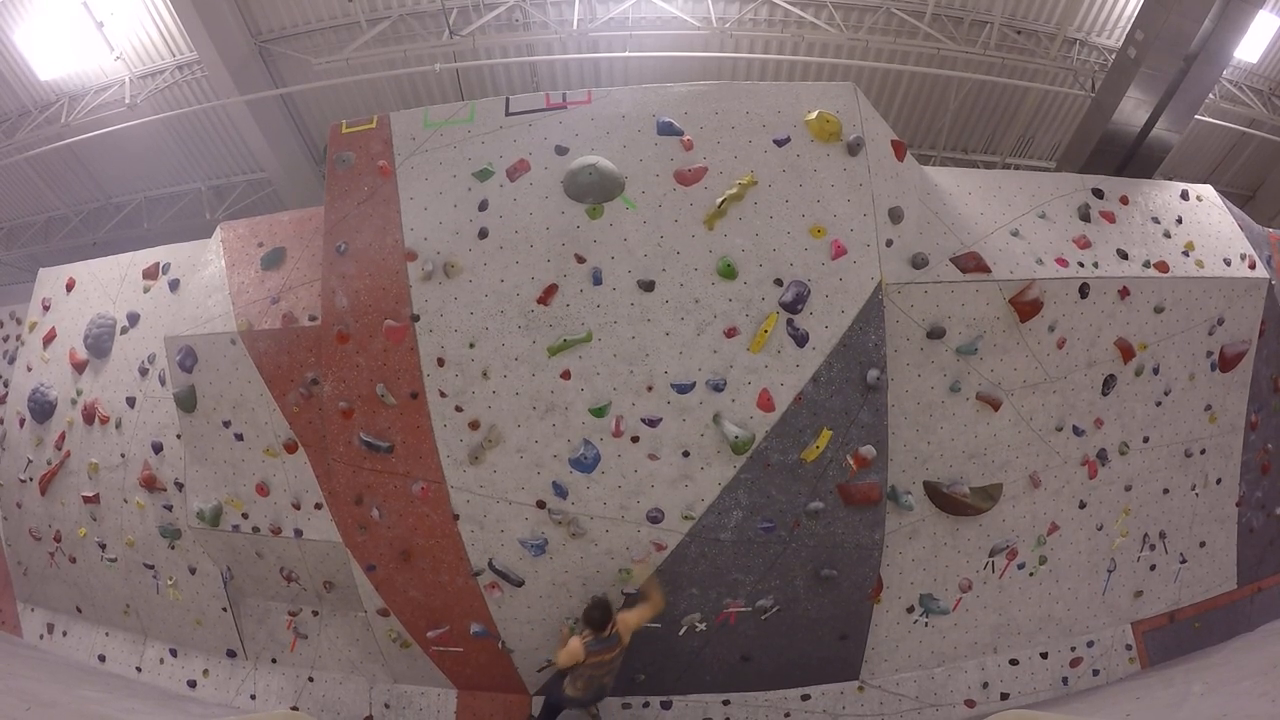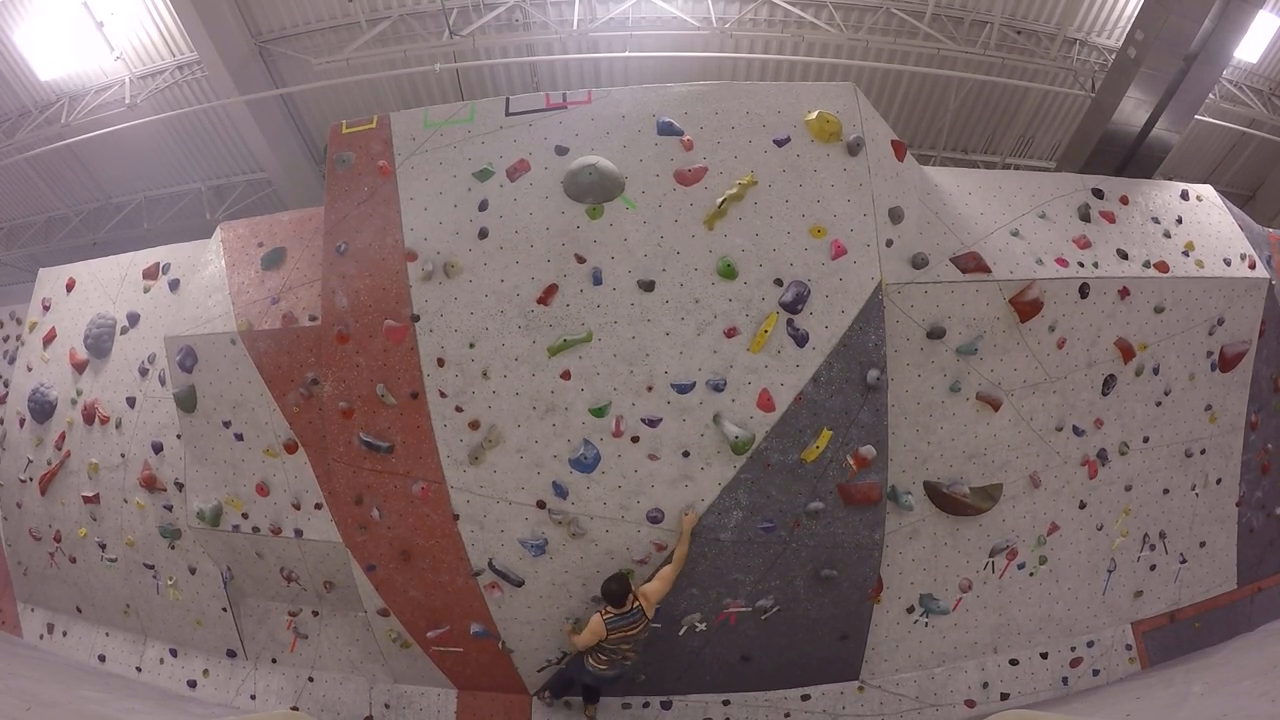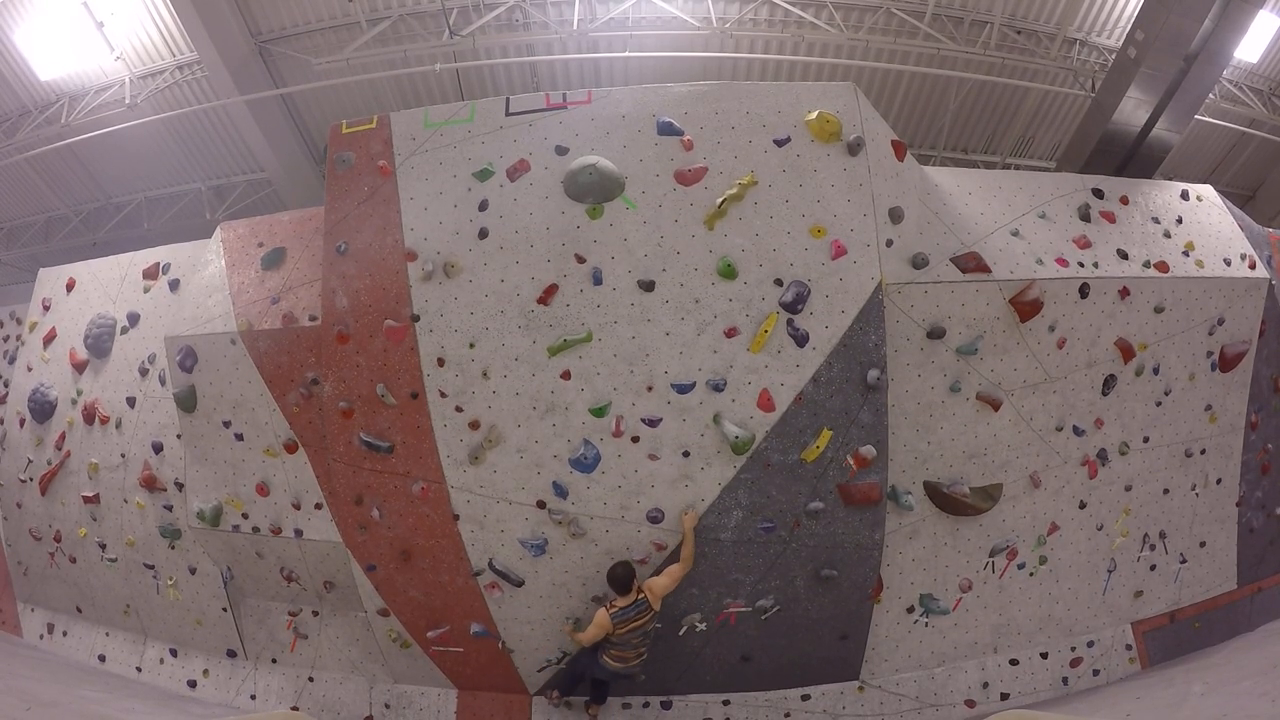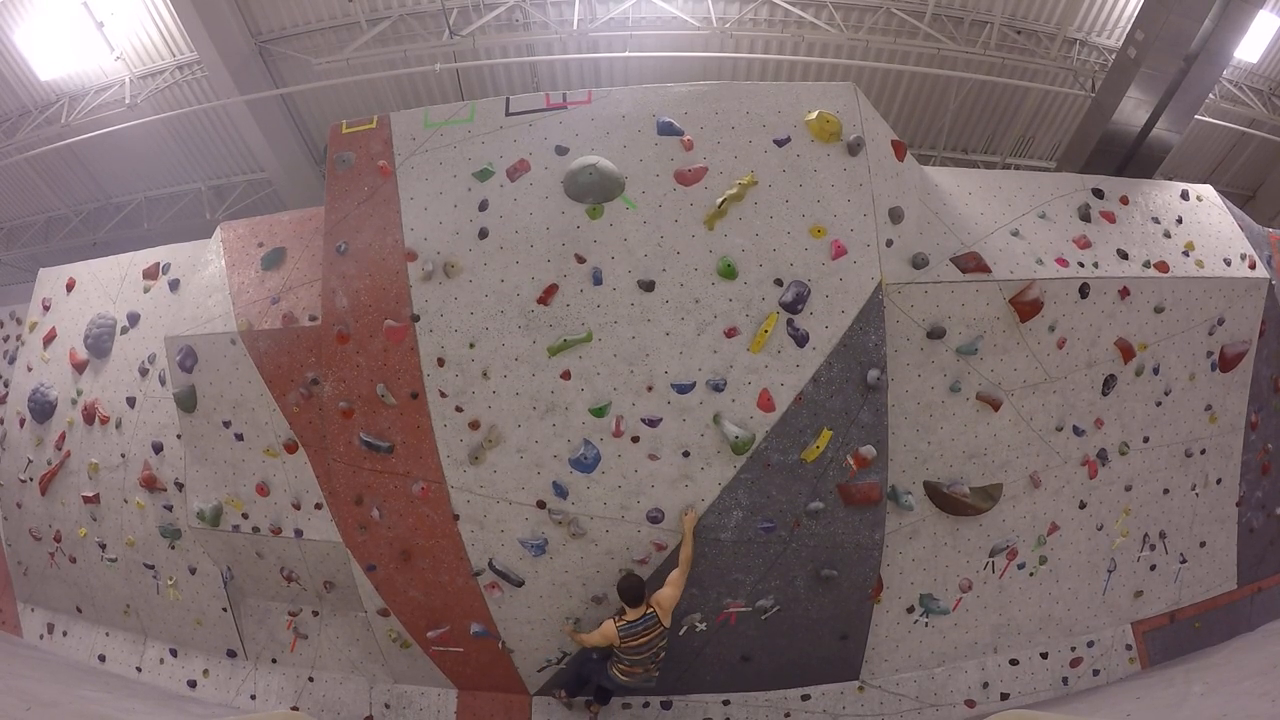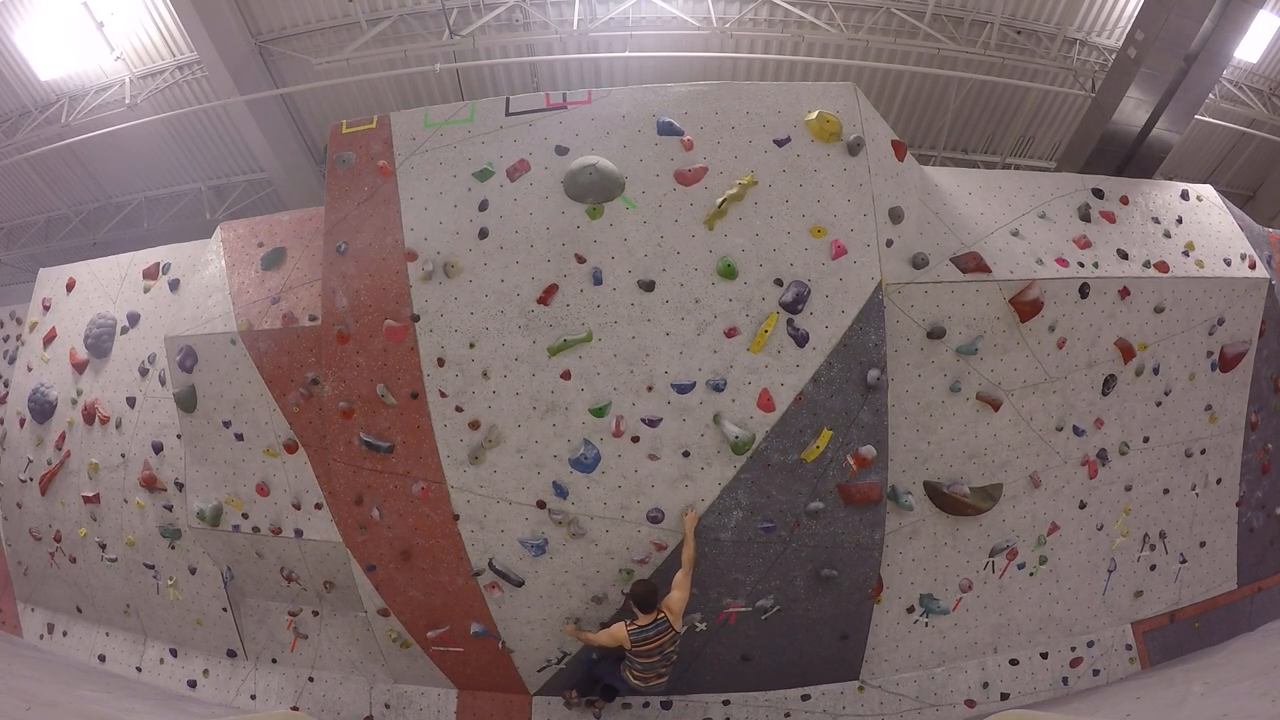
dt=0.3s
person 1, frame 1
left shoulder: (578, 645)
right shoulder: (622, 626)
left elbow: (560, 662)
right elbow: (657, 603)
left wrist: (565, 638)
left hip: (574, 696)
right hip: (602, 690)
left knee: (552, 698)
person 1, frame 2
left shoulder: (600, 622)
right shoulder: (646, 600)
left elbow: (581, 644)
right elbow: (675, 565)
left wrist: (569, 632)
right wrist: (687, 529)
left hip: (598, 670)
right hip: (622, 665)
left knee: (571, 669)
left ankle: (550, 694)
right ankle: (591, 707)
person 1, frame 3
left shoulder: (606, 615)
right shoulder: (651, 594)
left elbow: (585, 640)
right elbow: (685, 564)
left wrist: (571, 632)
right wrist: (688, 527)
left hip: (613, 666)
right hip: (636, 663)
left knee: (579, 662)
left ankle: (558, 694)
right ankle: (594, 706)
person 1, frame 4
left shoulder: (613, 628)
right shoulder: (661, 609)
left elbow: (587, 641)
right elbow: (683, 567)
left wrist: (571, 633)
right wrist: (688, 528)
left hip: (623, 681)
right hip: (649, 678)
left knee: (584, 663)
left ankle: (567, 694)
right ankle: (596, 706)
person 1, frame 5
left shoulder: (623, 632)
right shoulder: (672, 614)
left elbow: (594, 639)
right elbow: (686, 568)
left wrist: (574, 631)
right wrist: (689, 529)
left hip: (635, 684)
right hip: (661, 682)
left knee: (598, 666)
left ankle: (576, 694)
right ankle: (601, 702)
